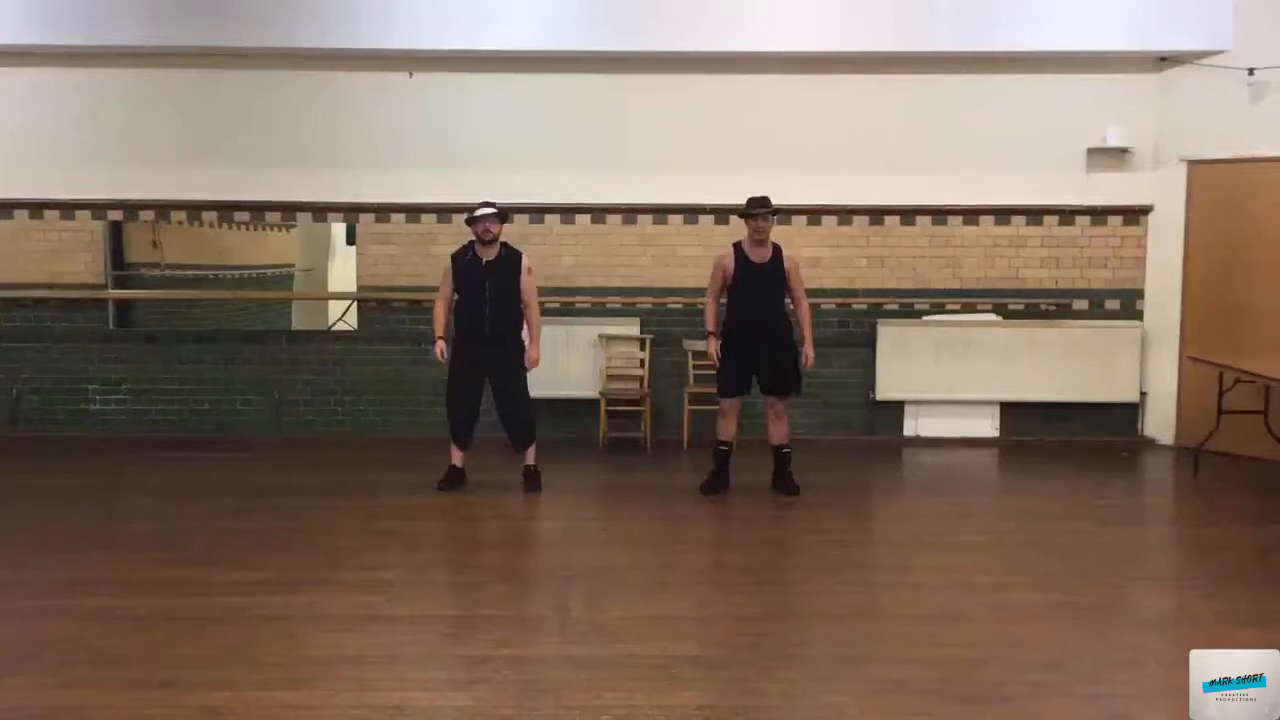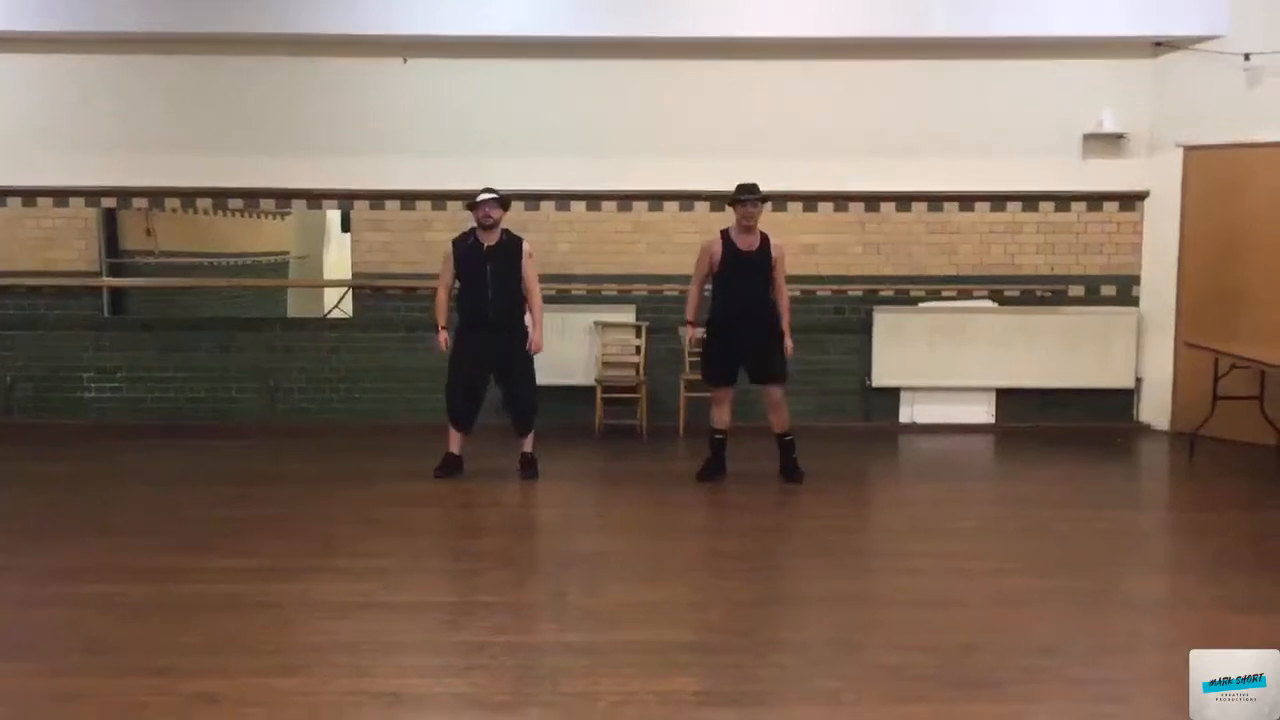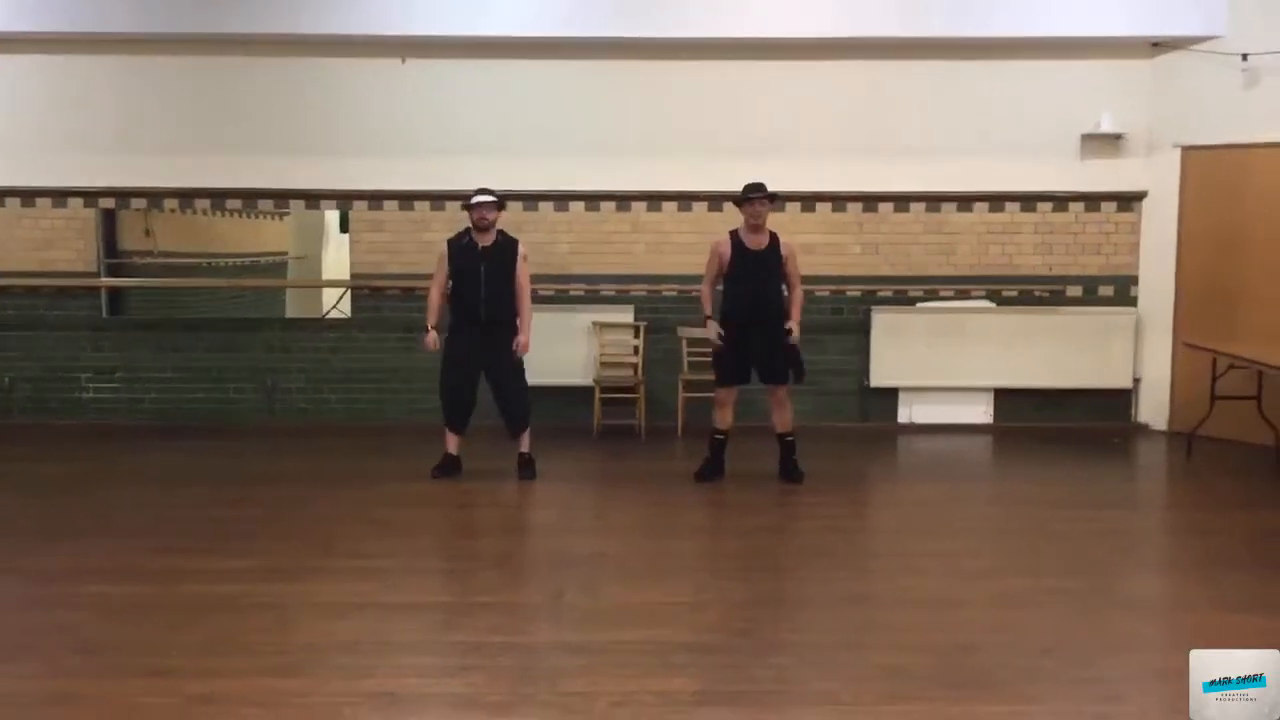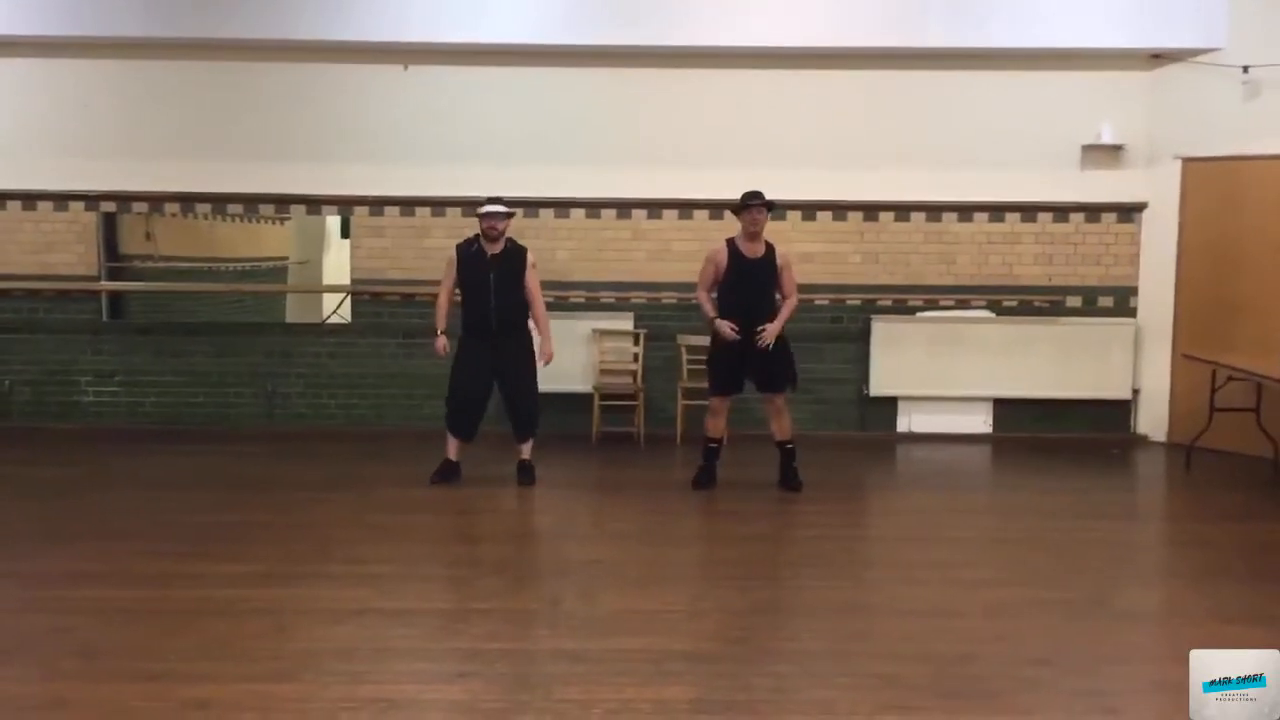
dt=0.5s
person 1, frame 1
left shoulder: (786, 259)
right shoulder: (727, 258)
left elbow: (800, 301)
right elbow: (712, 298)
left wrist: (808, 341)
right wrist: (711, 335)
left hip: (776, 342)
right hip: (736, 342)
left knee: (777, 407)
right knee: (727, 406)
left ankle: (782, 473)
right ankle: (720, 473)
person 1, frame 2
left shoulder: (772, 248)
right shoulder: (715, 245)
left elbow: (780, 292)
right elbow: (696, 285)
left wrist: (786, 334)
right wrist: (690, 322)
left hip: (763, 331)
right hip: (723, 330)
left knee: (775, 395)
right knee: (720, 394)
left ankle: (788, 460)
right ankle: (716, 460)
person 1, frame 3
left shoulder: (782, 247)
right shoulder: (724, 246)
left elbow: (795, 287)
right elbow: (708, 284)
left wrist: (794, 319)
right wrist: (709, 319)
left hip: (774, 330)
right hip: (734, 330)
left knee: (780, 394)
right knee: (724, 395)
left ankle: (788, 461)
right ankle: (715, 460)
person 1, frame 4
left shoulder: (777, 256)
right shoulder: (720, 253)
left elbow: (791, 296)
right elbow: (702, 291)
left wrist: (777, 325)
right wrist: (716, 320)
left hip: (767, 338)
right hip: (728, 338)
left knee: (778, 402)
right knee: (717, 403)
left ankle: (788, 469)
right ankle: (708, 468)
person 2, frame 1
left shoulder: (519, 261)
right shoulder: (456, 261)
left elbow: (530, 305)
right elbow: (443, 301)
left wrist: (534, 344)
right wrist: (439, 337)
left hip: (507, 348)
right hip: (467, 348)
left knee: (517, 408)
right knee: (460, 408)
left ankle: (530, 468)
right ankle: (456, 469)
person 2, frame 2
left shoulder: (520, 247)
right shoulder: (457, 248)
left elbow: (532, 290)
right elbow: (444, 289)
left wrist: (537, 329)
right wrist: (442, 327)
left hip: (512, 335)
right hip: (471, 335)
left knee: (522, 395)
right knee: (460, 394)
left ankle: (527, 456)
right ankle: (453, 456)
person 2, frame 3
left shoulder: (514, 248)
right shoulder: (452, 247)
left elbow: (523, 292)
right elbow: (438, 289)
left wrist: (524, 331)
right wrist: (431, 327)
left hip: (502, 334)
right hip: (463, 334)
left knee: (514, 394)
right knee: (455, 394)
left ankle: (525, 456)
right ankle: (452, 457)
person 2, frame 4
left shoulder: (523, 257)
right shoulder: (461, 254)
left elbow: (535, 299)
right elbow: (445, 294)
left wrist: (545, 339)
right wrist: (440, 332)
left hip: (515, 341)
right hip: (474, 341)
left knee: (523, 401)
right knee: (462, 399)
left ankle: (525, 462)
right ankle: (451, 462)
